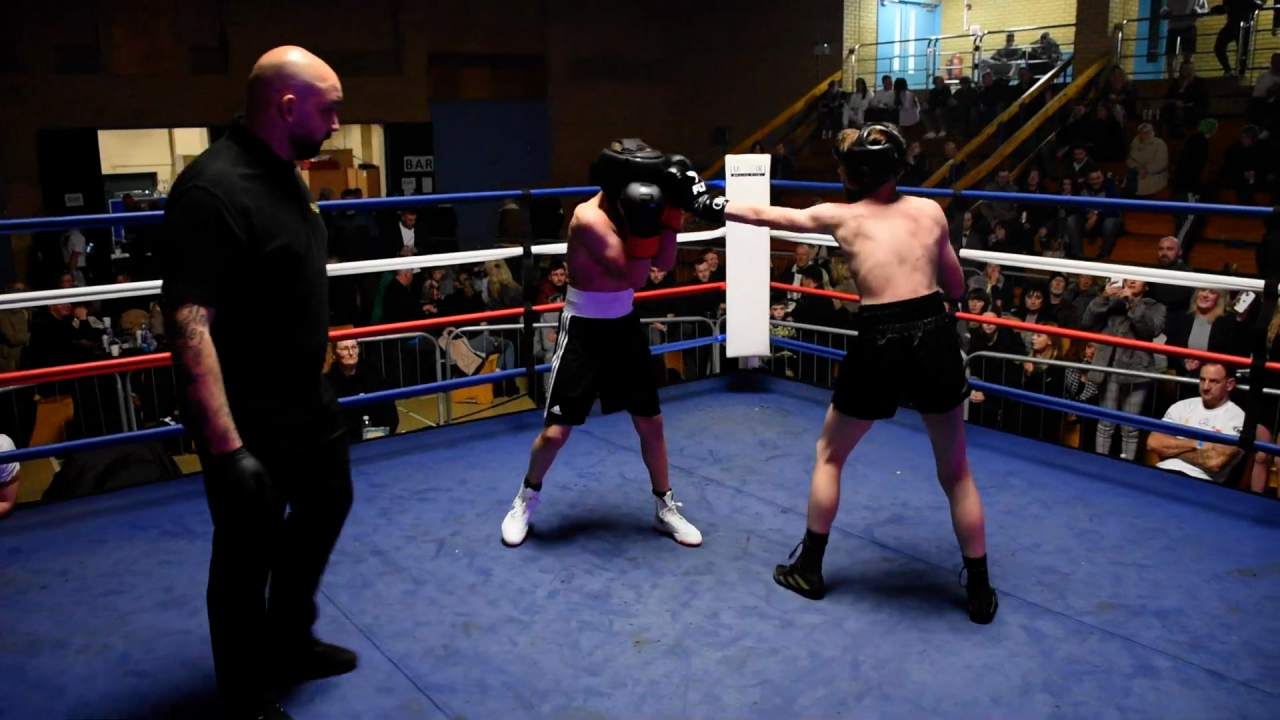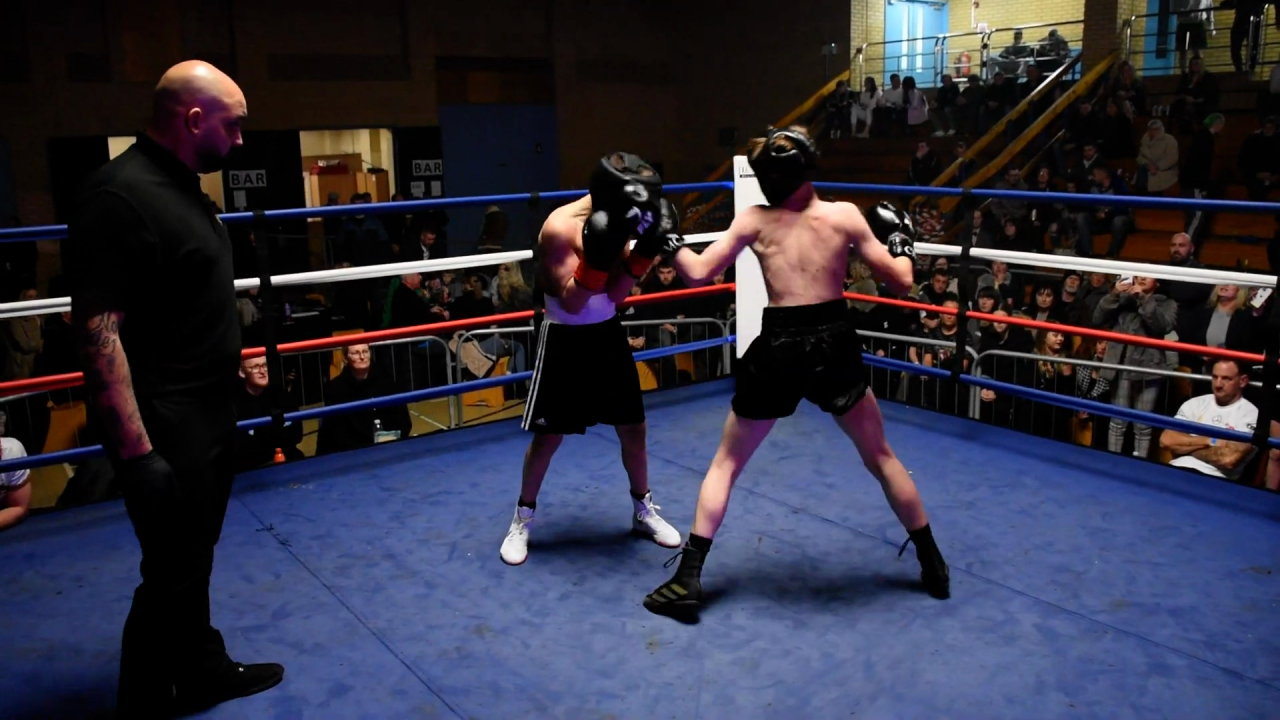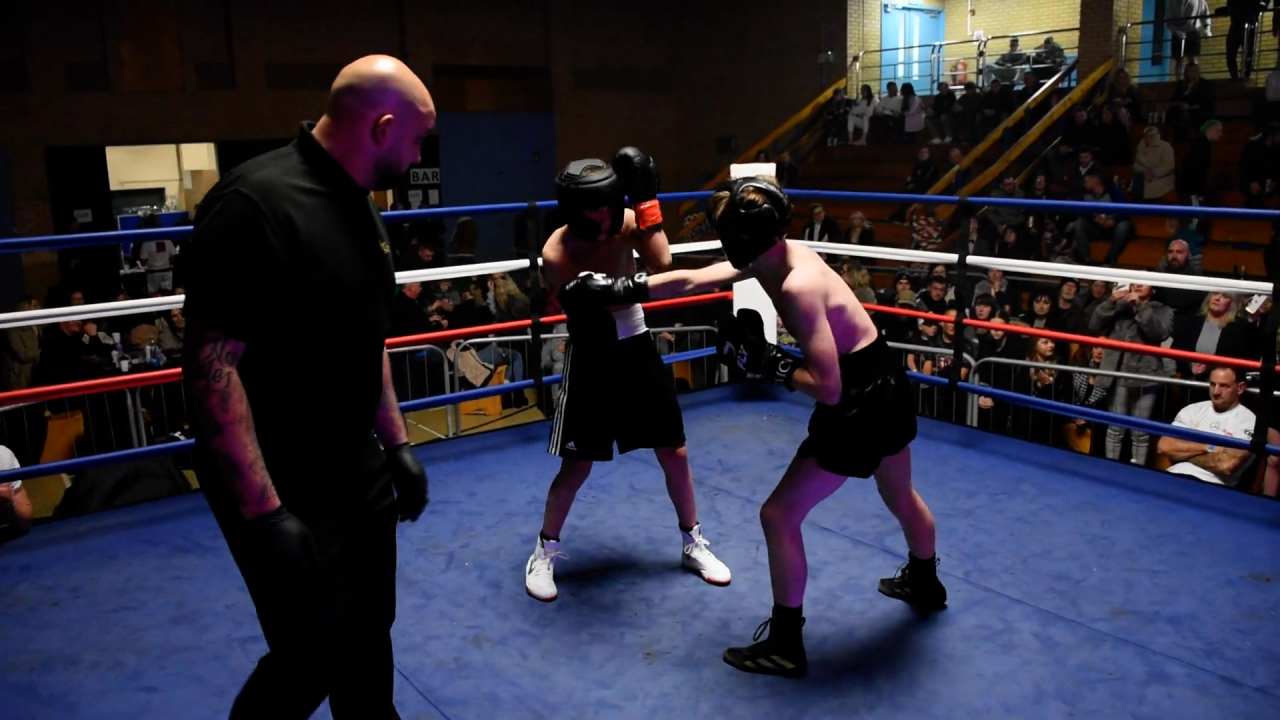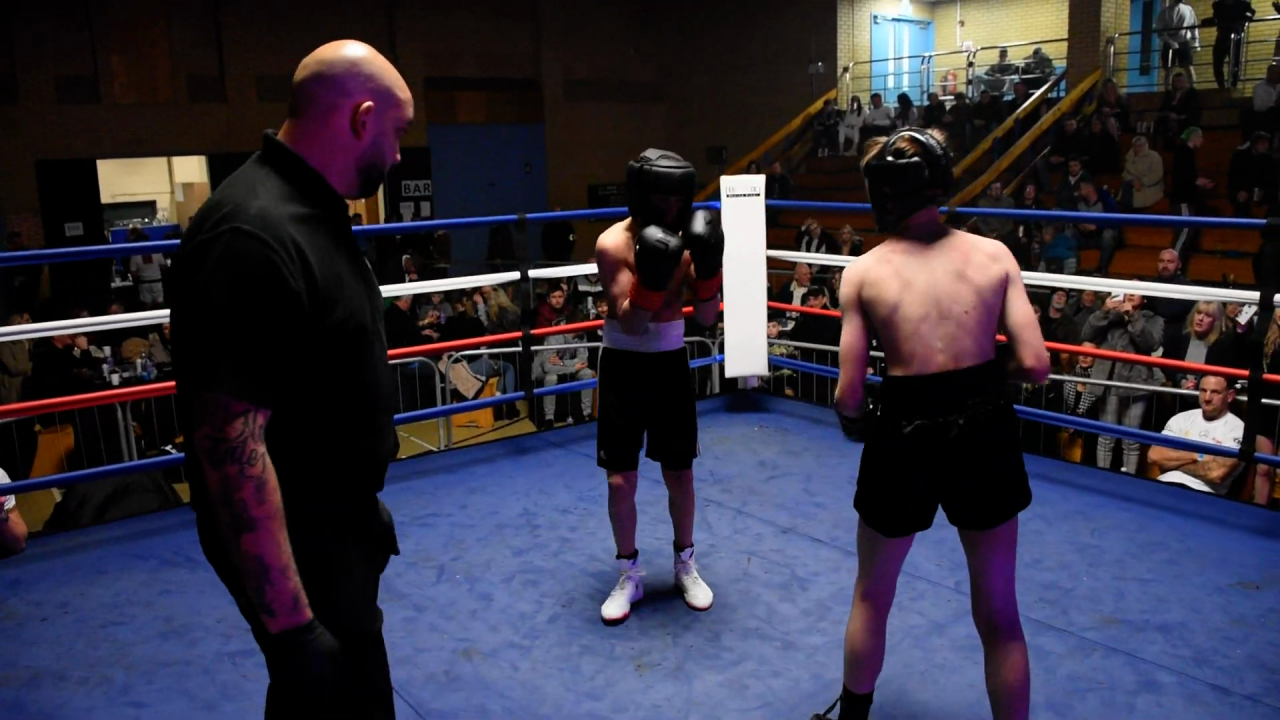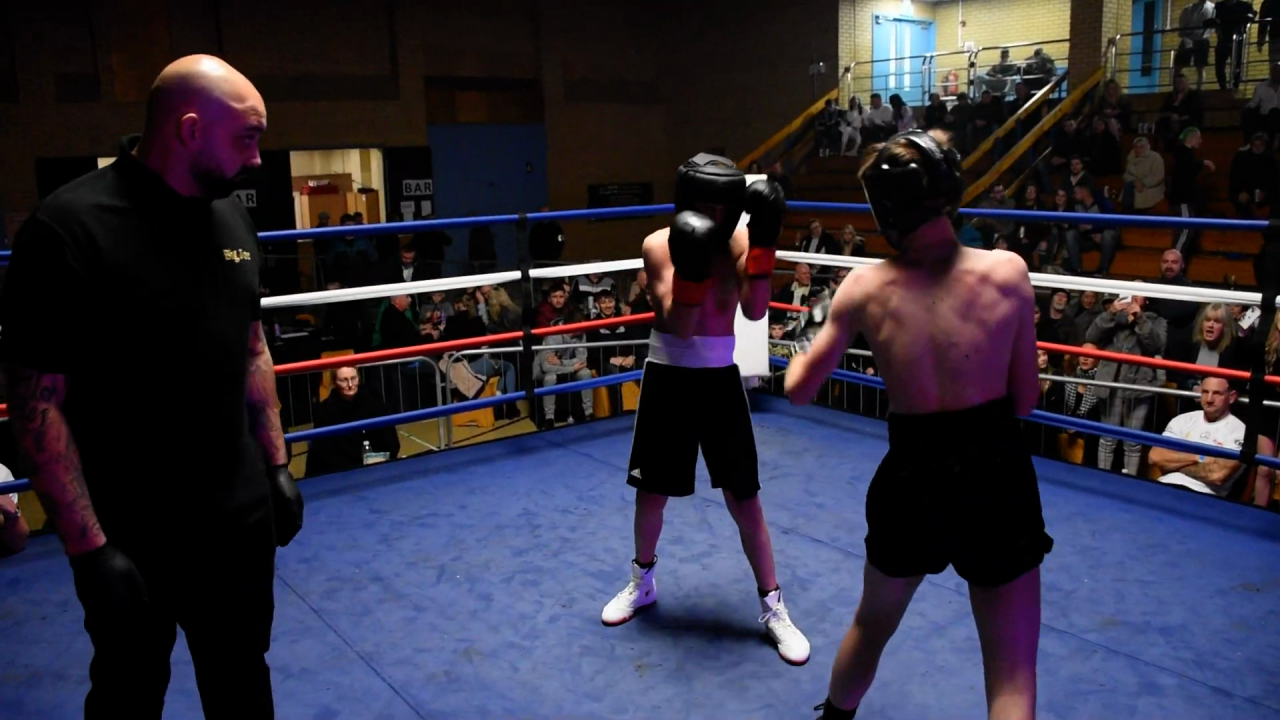
dt=1s
person 1, frame 1
left shoulder: (284, 175)
right shoulder: (212, 190)
right elbow: (191, 327)
right wrist: (229, 446)
left hip: (300, 392)
right hip: (247, 407)
left knee: (327, 501)
right knee: (251, 546)
left ankle: (292, 643)
person 1, frame 2
left shoulder: (180, 186)
right shoulder: (120, 195)
right elbow: (98, 332)
right wrist: (136, 449)
left hip: (204, 413)
right hip: (166, 423)
left knee: (189, 553)
right knee: (175, 571)
person 1, frame 3
left shoulder: (357, 205)
right shoulder: (256, 203)
right elbow: (211, 364)
left wrist: (398, 447)
right wrist: (261, 511)
left hip: (354, 466)
right hip: (277, 482)
left knee: (368, 629)
right knee: (316, 654)
person 1, frame 4
left shoulder: (306, 213)
right shoulder: (255, 235)
right elbow: (232, 445)
left wrist: (365, 502)
right wrist: (290, 621)
left hip: (333, 519)
right hip: (294, 543)
person 1, frame 5
left shoulder: (229, 214)
right shoulder: (69, 227)
left wrist: (277, 465)
right wrist: (88, 547)
left hip: (237, 503)
right hip: (131, 520)
person 2, frame 1
left shoulder: (839, 217)
right shoulder: (930, 211)
left elbow: (765, 216)
right elbow: (956, 288)
left wrist: (703, 200)
left hip: (880, 345)
right hip: (935, 339)
left knee: (830, 456)
right knee: (956, 471)
left ankle: (809, 569)
right ankle: (979, 588)
person 2, frame 2
left shoulder: (753, 220)
right shoulder: (845, 215)
left elbow: (698, 274)
right elbow: (901, 282)
left wrist: (663, 236)
right wrist: (899, 235)
left hip: (779, 348)
right hip: (834, 344)
left knee: (726, 462)
right knee: (879, 456)
left ankle: (688, 578)
right ankle: (931, 563)
person 2, frame 3
left shoulder: (797, 286)
right shoulder: (781, 253)
left elbow: (828, 389)
right elbow: (695, 278)
left wrist: (766, 363)
right wrist: (625, 287)
left hip: (863, 400)
right hip: (885, 385)
left knee: (779, 516)
right knee: (899, 494)
left ankle: (786, 643)
right ankle: (924, 583)
person 2, frame 4
left shoulder: (864, 273)
right shoulder: (994, 255)
left elbow: (848, 395)
right elbow: (1033, 365)
left wrist: (856, 418)
left hip: (904, 435)
right hip: (983, 432)
left knee: (872, 595)
right knee: (998, 613)
person 2, frame 5
left shoulder: (865, 290)
right shoulder: (1007, 271)
left elbow: (799, 388)
right elbow: (1026, 399)
left wrist: (801, 364)
left hip: (911, 478)
right hip: (996, 477)
left knee: (872, 623)
person 3, frame 1
left shoulder: (632, 210)
right shoulder: (589, 218)
left elbow: (664, 264)
right elbow: (635, 278)
left wrist: (671, 209)
right wrist: (642, 227)
left hip: (625, 325)
right hip: (584, 330)
left knee: (651, 423)
right knee: (556, 431)
left ankle: (665, 507)
right ankle: (526, 499)
person 3, frame 2
left shoulder: (615, 224)
right shoulder: (560, 227)
left elbow: (616, 294)
right elbow: (571, 302)
left wrist: (645, 248)
right wrist: (595, 258)
left hip: (607, 332)
right hip: (565, 338)
left knee: (634, 429)
right knee: (547, 438)
left ankle: (644, 510)
right ankle: (523, 519)
person 3, frame 3
left shoulder: (625, 221)
right shoulder: (557, 253)
left elbow: (662, 267)
right elbow: (591, 316)
left wrist: (645, 200)
left hip: (637, 345)
right hip: (592, 355)
left knee: (675, 453)
right knee: (576, 465)
left ankle: (693, 544)
right ankle: (544, 553)
person 3, frame 4
left shoulder: (688, 240)
right shoulder: (613, 244)
left elbow: (707, 317)
right elbow: (631, 323)
left wrist: (707, 264)
right wrist: (653, 277)
left hip: (671, 363)
right hip: (623, 365)
left knee: (679, 476)
right knee: (620, 481)
left ankle: (685, 563)
right ankle: (628, 574)
person 3, frame 5
left shoulder: (739, 240)
right shoulder: (659, 245)
left elbow: (755, 309)
right elbow: (677, 325)
left wrist: (764, 237)
right wrist: (692, 269)
left hip: (720, 381)
right hip: (668, 380)
left knee: (745, 502)
right knee: (651, 493)
left ankle: (773, 608)
right ankle: (641, 581)
